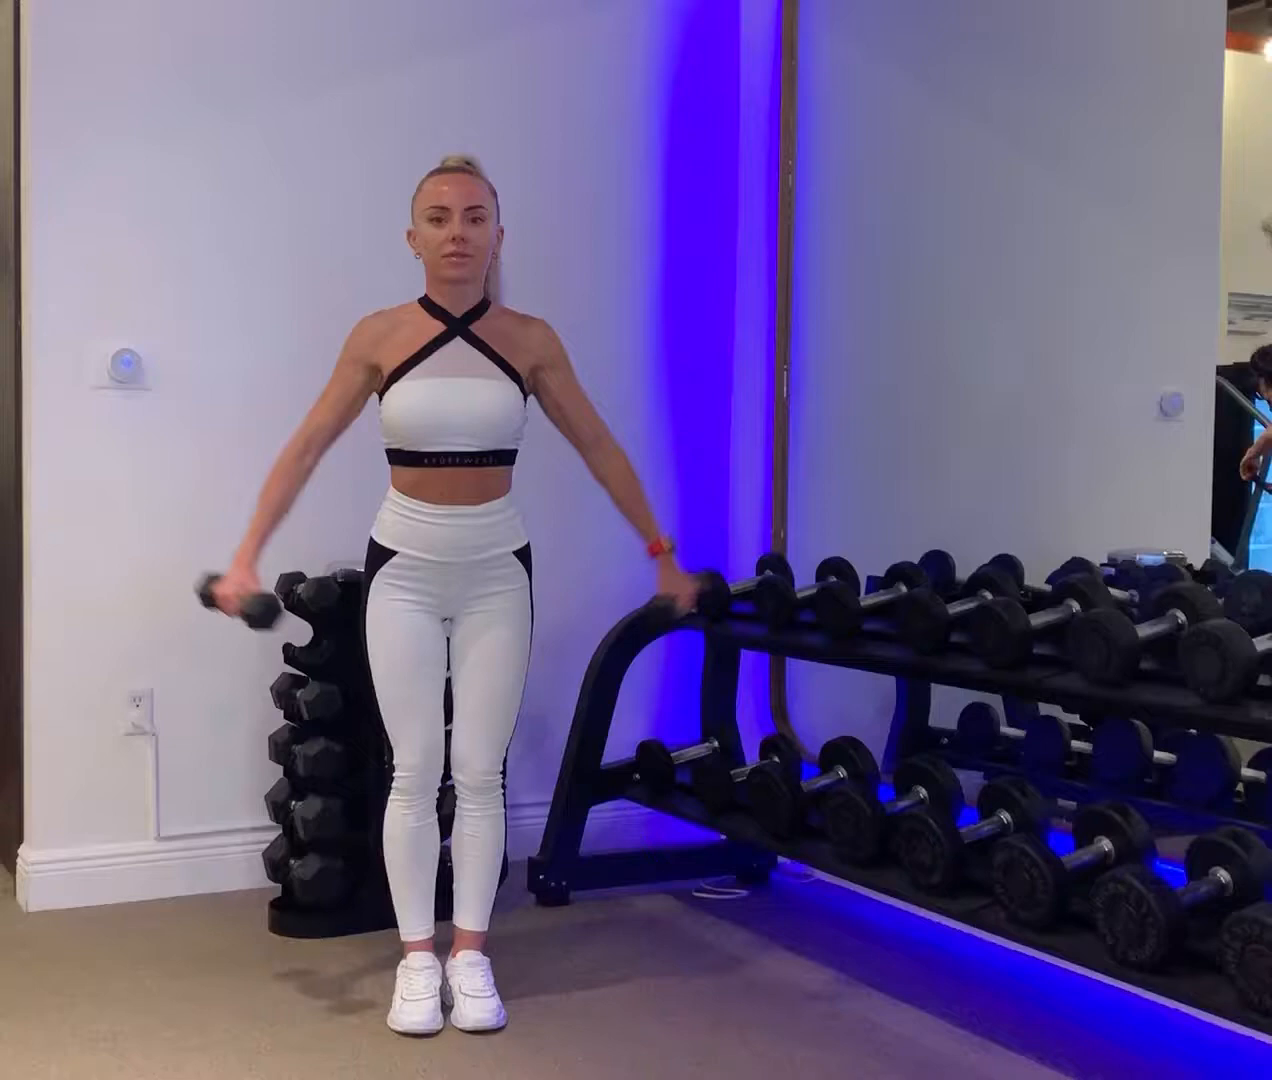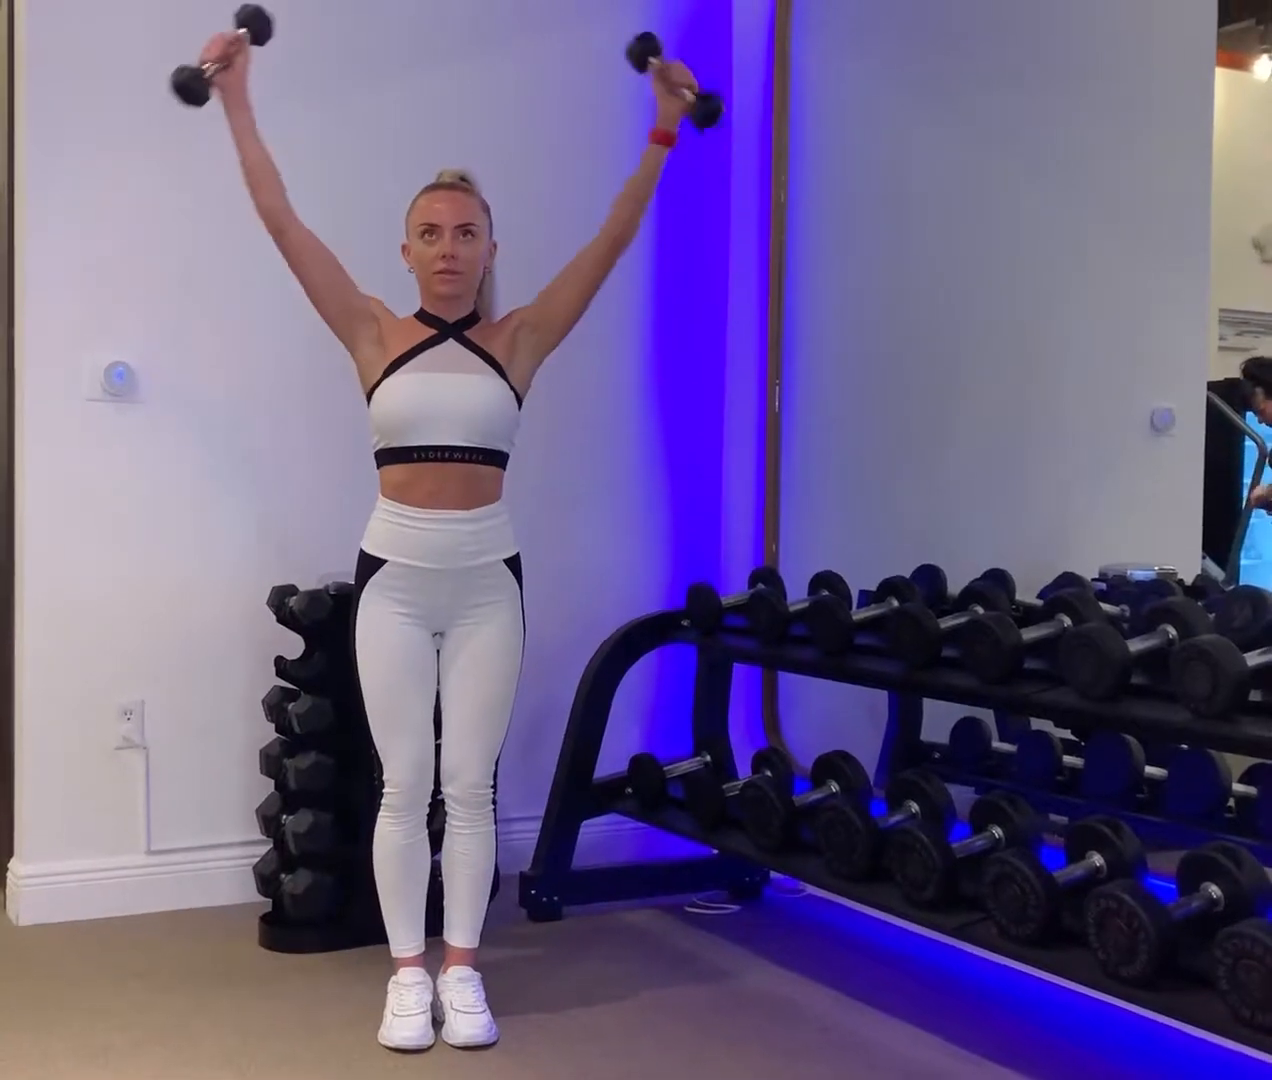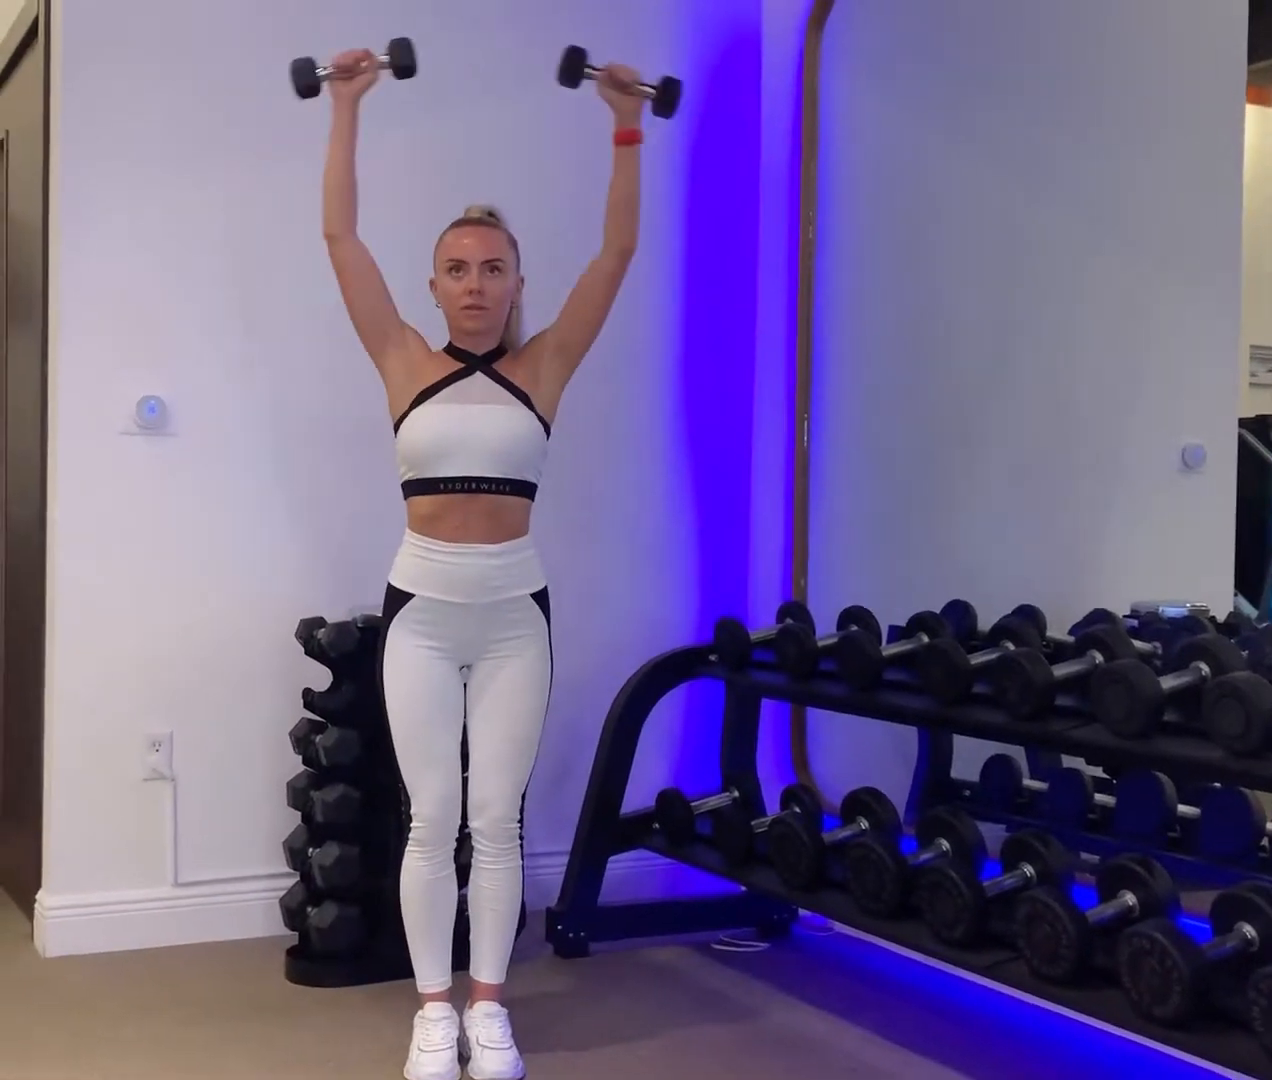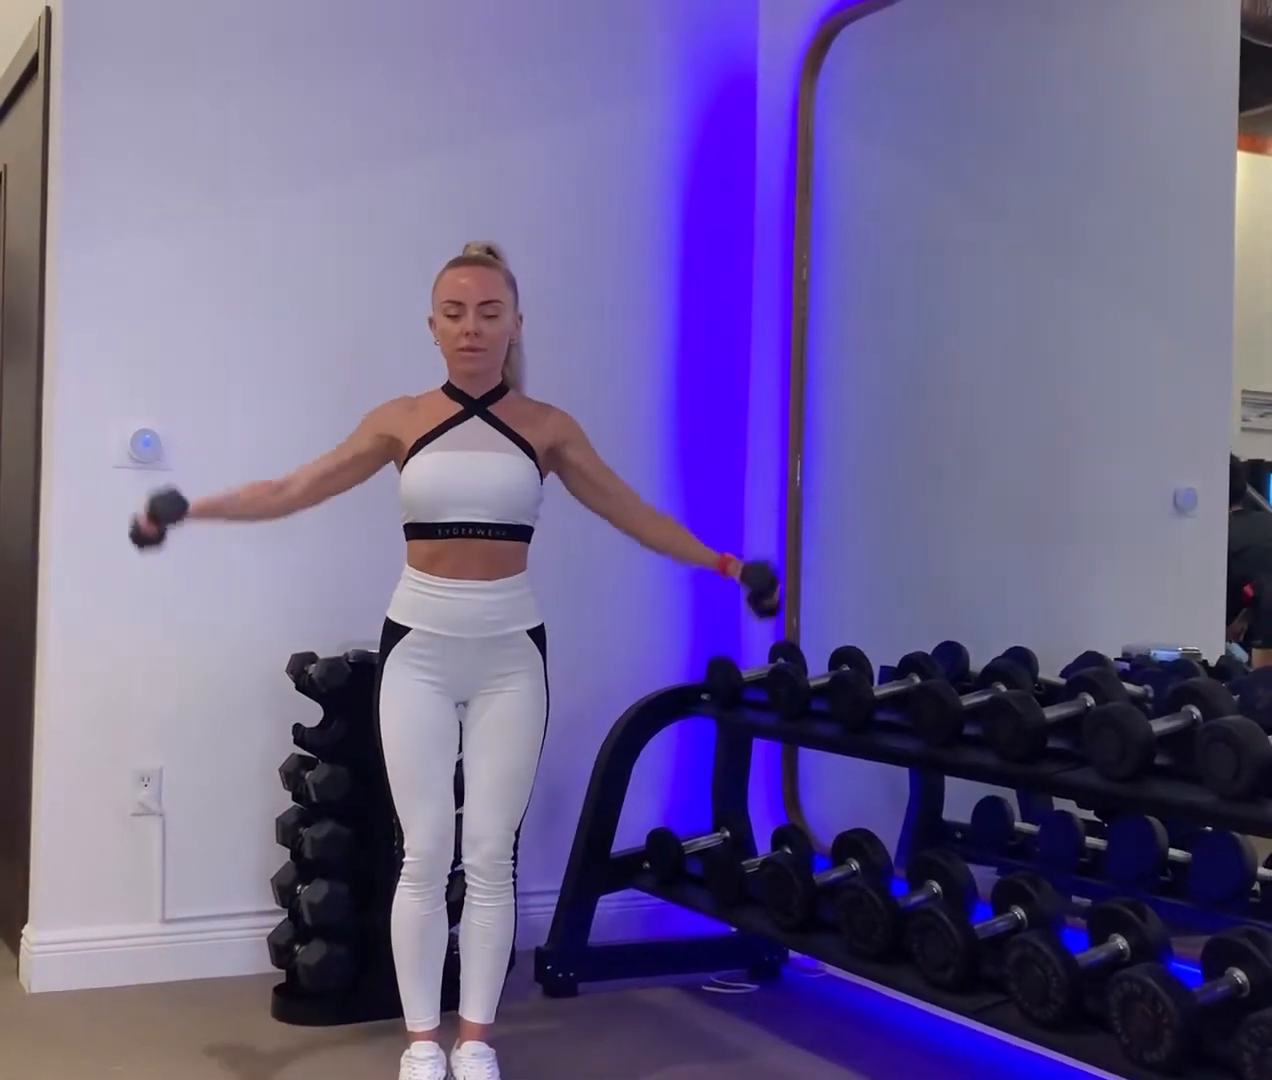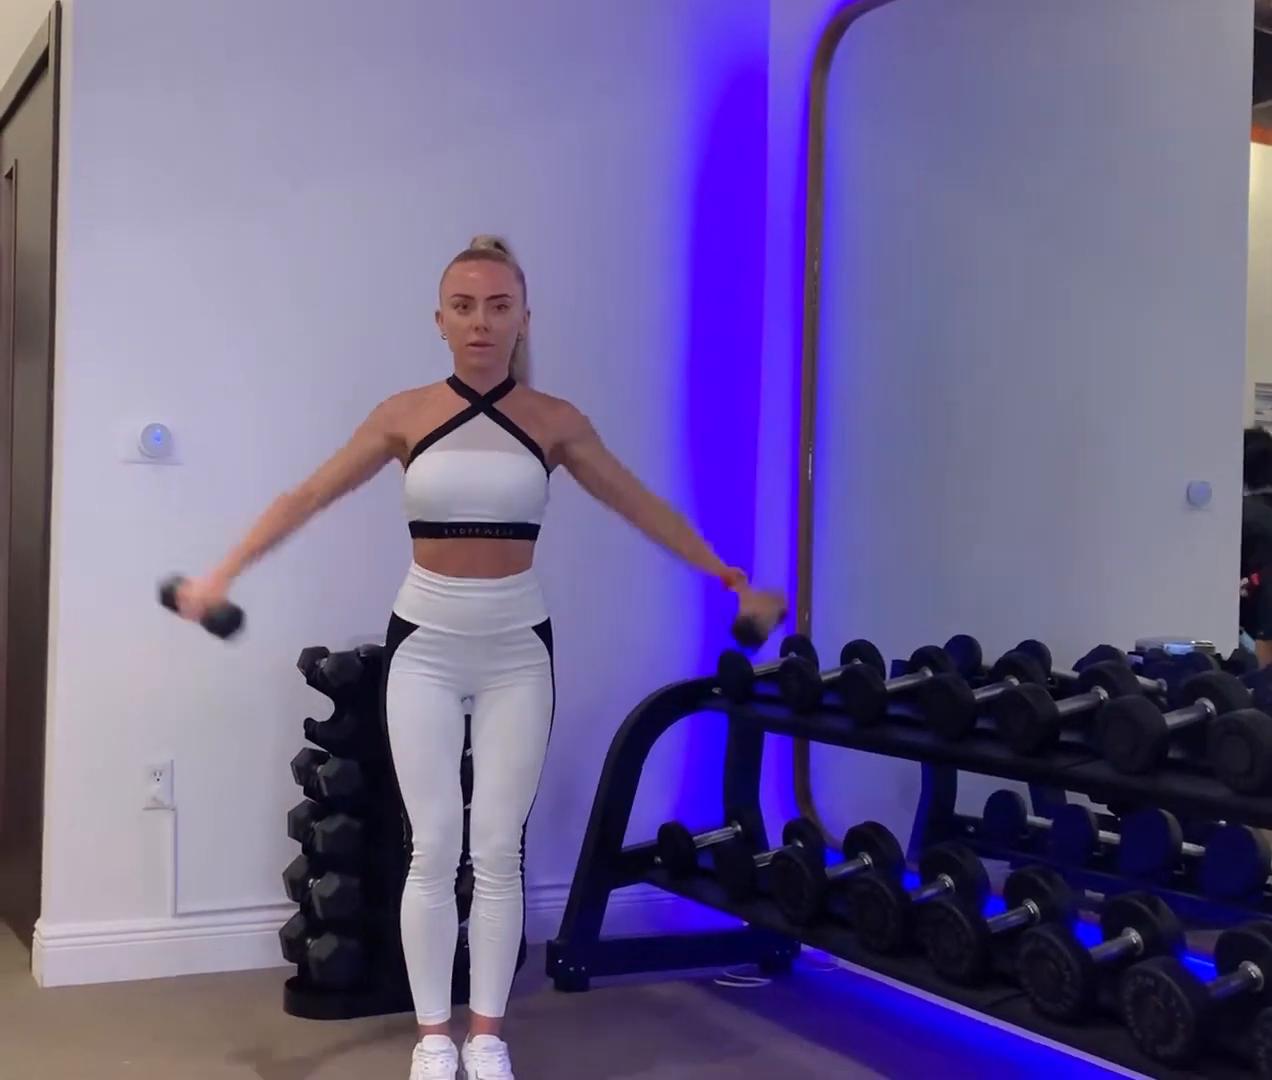
dt=1s
person 1, frame 1
left shoulder: (530, 339)
right shoulder: (380, 334)
left elbow: (600, 447)
right elbow: (305, 444)
left wrist: (660, 550)
right wrist: (248, 552)
left hip: (494, 572)
right hip: (404, 568)
left knee: (479, 772)
right knee: (414, 771)
left ankle: (470, 954)
right ankle: (417, 955)
person 1, frame 2
left shoulder: (518, 341)
right shoulder: (374, 335)
left elbow: (612, 241)
right elbow: (281, 221)
left wrist: (663, 130)
right wrist: (235, 98)
left hip: (485, 576)
right hip: (394, 574)
left knee: (470, 785)
right knee: (404, 784)
left ankle: (462, 967)
right ankle: (407, 970)
person 1, frame 3
left shoulder: (543, 368)
right shoulder: (403, 364)
left elbow: (619, 250)
right elbow: (340, 237)
left wrist: (628, 127)
right wrist: (347, 106)
left hip: (513, 613)
right hip: (421, 611)
left knee: (496, 819)
right knee: (432, 820)
person 1, frame 4
left shoulder: (548, 425)
right shoulder: (399, 419)
left elbow: (632, 512)
right elbow: (296, 489)
left wrist: (724, 564)
right wrist: (195, 509)
left hip: (510, 652)
right hip: (419, 647)
left knee: (491, 856)
right knee: (424, 854)
person 1, frame 5
left shoulder: (554, 420)
right shoulder: (406, 413)
left elbow: (643, 504)
right elbow: (309, 493)
left wrist: (734, 581)
right wrist: (223, 571)
left hip: (516, 648)
right hip: (424, 644)
left knee: (498, 851)
right knee: (433, 849)
